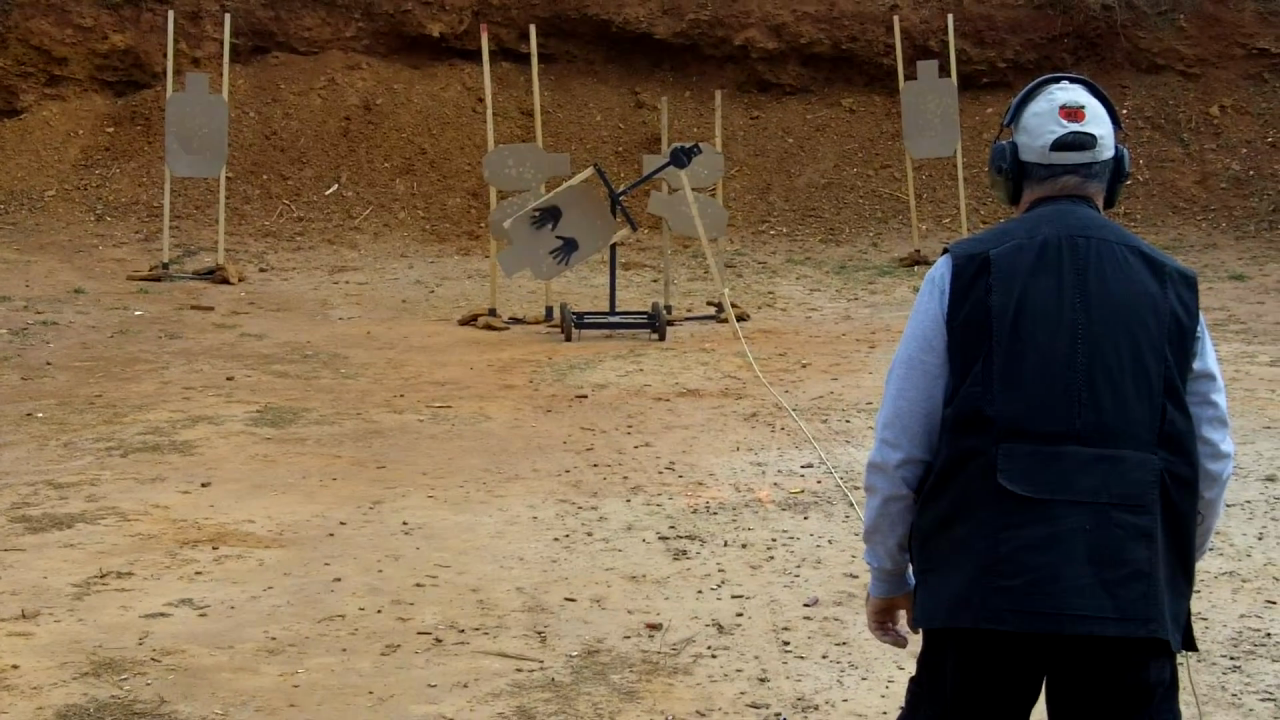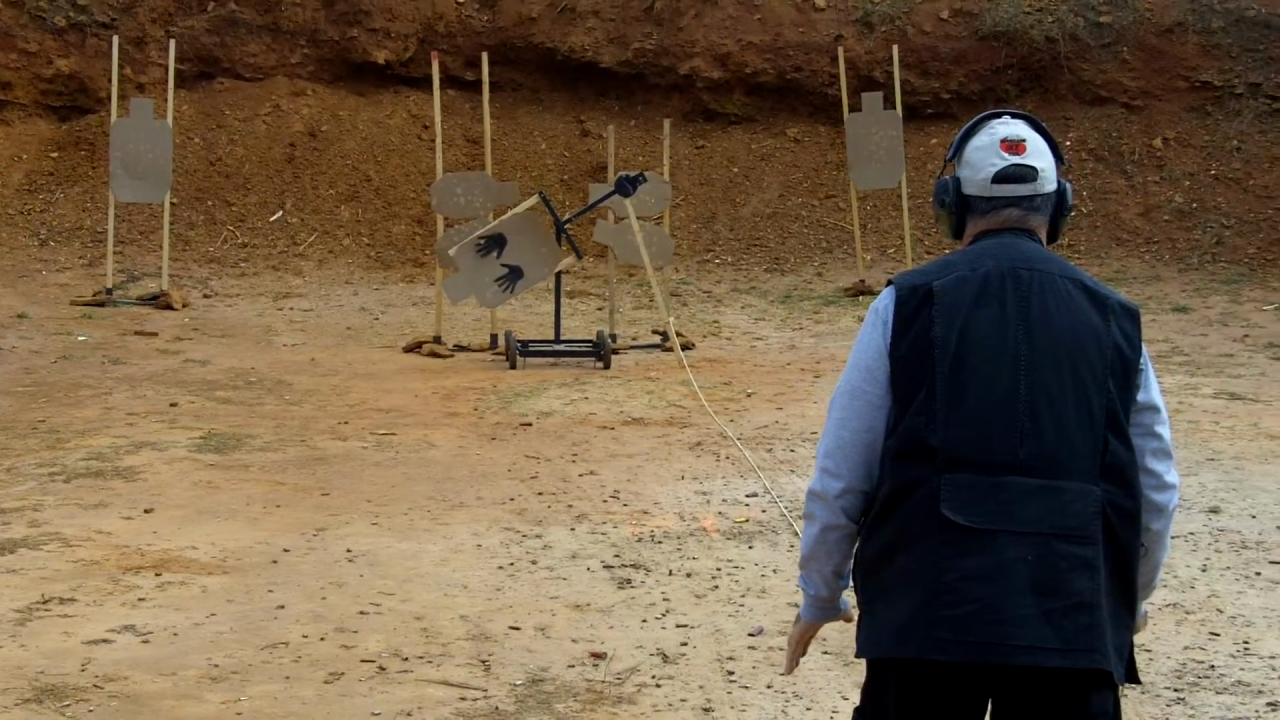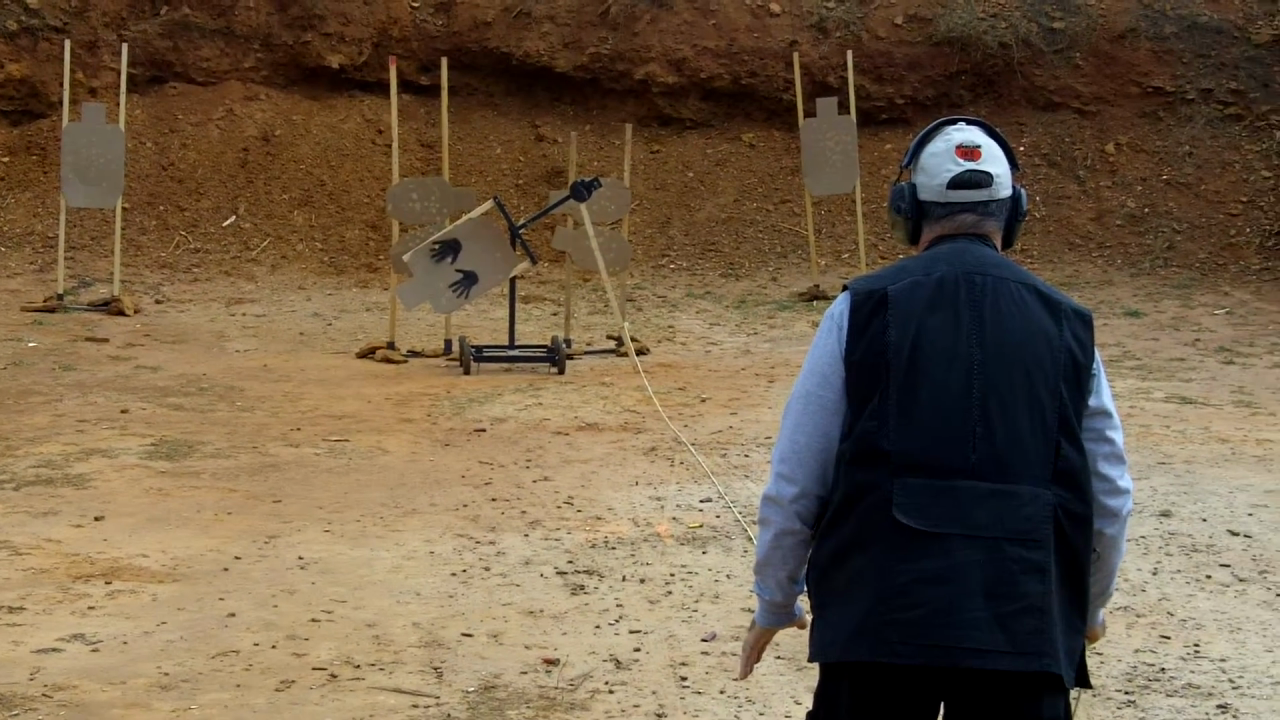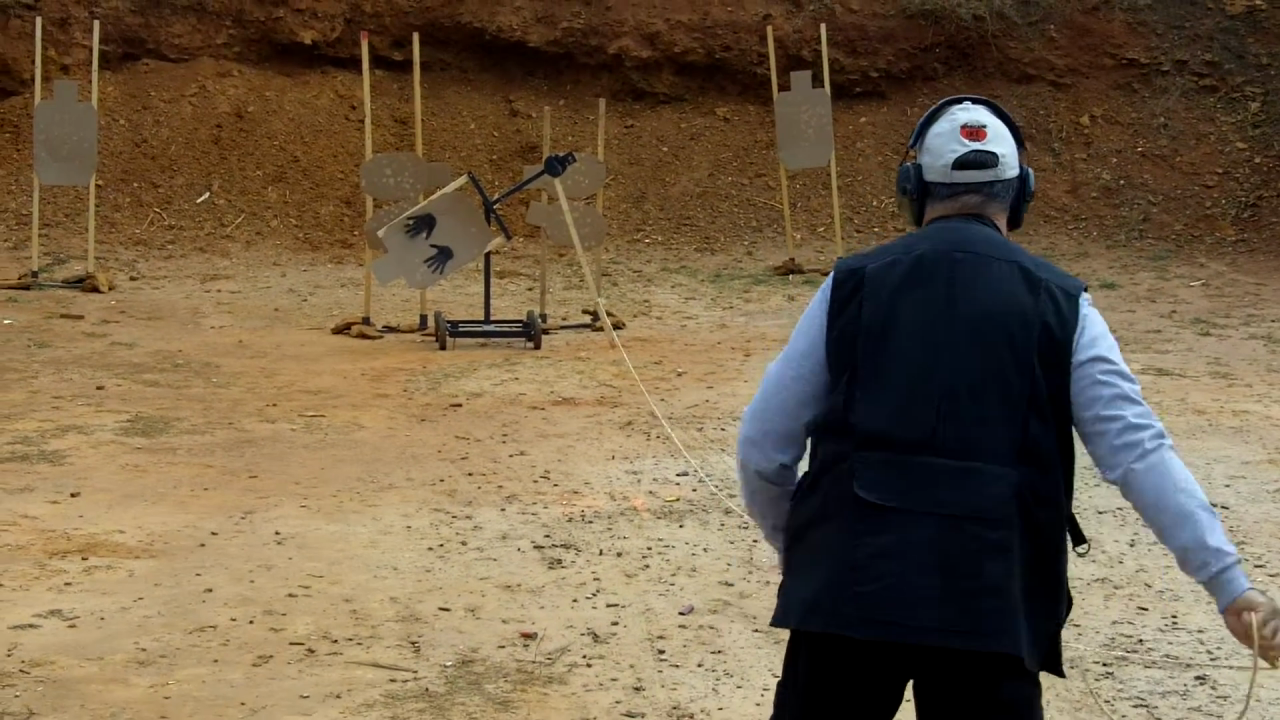
dt=1s
person 1, frame 1
left shoulder: (964, 272)
right shoulder: (1172, 287)
left elbow: (899, 449)
right elbow: (1211, 460)
left wrist: (888, 574)
right wrist: (1171, 571)
left hip: (982, 587)
right hip: (1129, 594)
person 1, frame 2
left shoulder: (909, 304)
right shoulder: (1114, 319)
left elbow: (840, 480)
right elbow: (1155, 491)
left wrist: (820, 596)
right wrist: (1127, 599)
left hip: (925, 615)
right hip: (1072, 621)
person 1, frame 3
left shoulder: (864, 308)
right shoulder: (1066, 324)
left elbow: (795, 485)
right elbow: (1109, 497)
left wrist: (775, 601)
right wrist: (1088, 605)
left hip: (879, 616)
right hip: (1024, 623)
person 1, frame 4
left shoulder: (855, 285)
right shoulder: (1060, 303)
left elbow: (762, 442)
right elbow: (1138, 448)
left wrist: (796, 549)
right wrist: (1228, 580)
left hip: (856, 585)
right hip: (988, 595)
